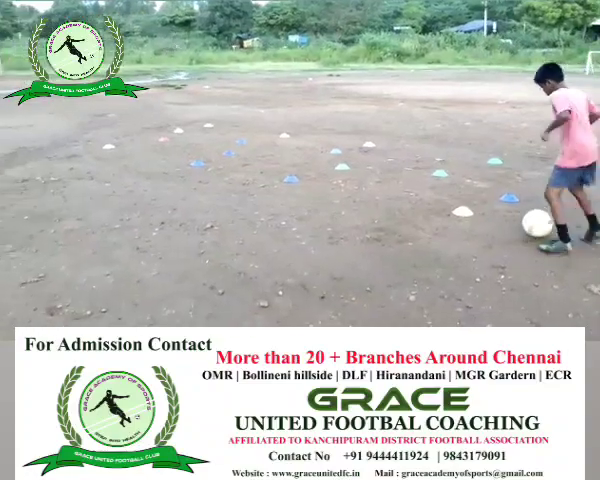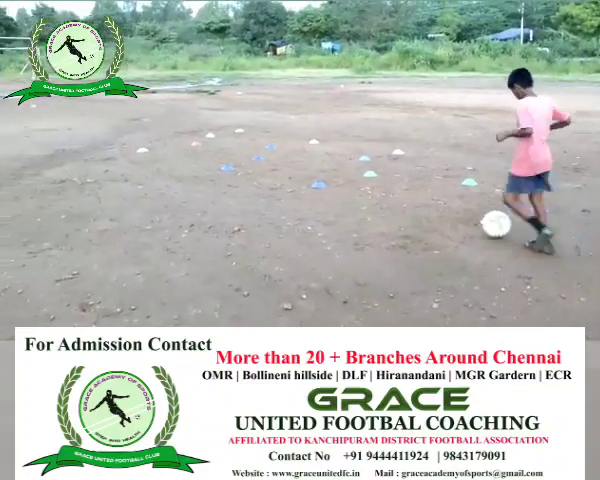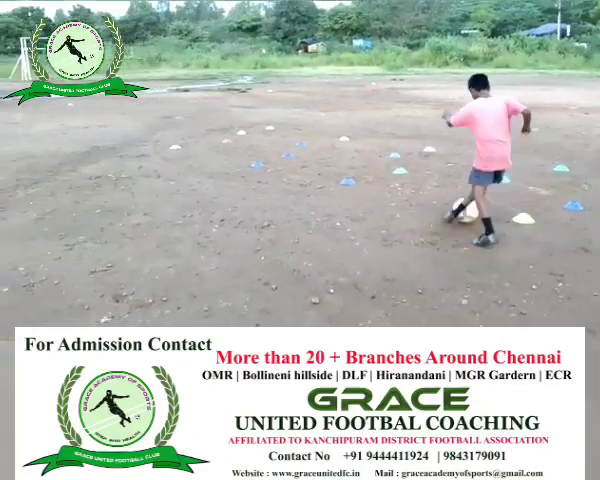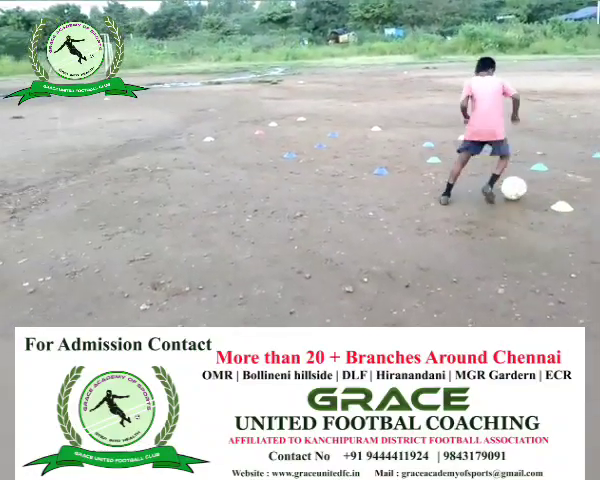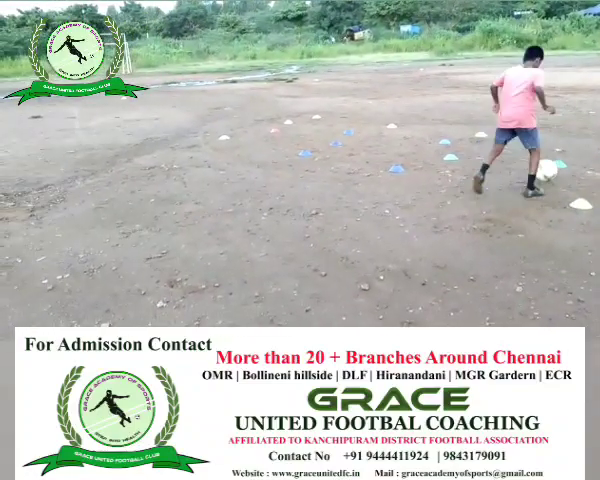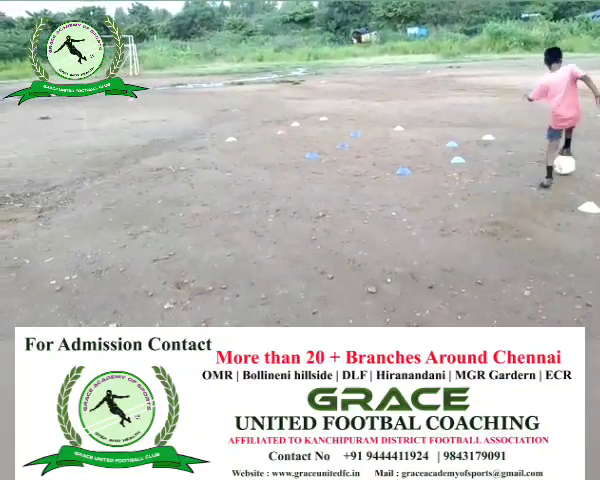
dt=0.4s
person 1, frame 1
left shoulder: (557, 96)
right shoulder: (578, 93)
left elbow: (565, 115)
left wrist: (548, 129)
left hip: (574, 155)
left knee: (551, 194)
right knee: (577, 190)
left ankle: (564, 241)
person 1, frame 2
left shoulder: (523, 105)
right shoulder: (547, 101)
left elbow: (527, 131)
right elbow: (566, 120)
left wrist: (507, 134)
left hip: (525, 164)
right hip: (544, 161)
left knee: (510, 198)
right knee: (536, 198)
left ankle: (542, 229)
right ankle: (544, 242)
person 1, frame 3
left shoulder: (471, 107)
right shoulder: (504, 102)
left elbow: (451, 123)
right elbow: (525, 111)
left wrist: (445, 116)
right wrist: (526, 126)
left hip: (485, 158)
right hip: (503, 158)
left knee: (478, 193)
right knee: (478, 188)
left ankle: (489, 234)
right ankle: (455, 213)
person 1, frame 4
left shoulder: (470, 83)
right shoulder: (499, 81)
left elbow: (462, 105)
right elbow: (516, 97)
left wrist: (467, 117)
right wrist: (515, 114)
left hip: (475, 130)
right hip: (496, 131)
left knee: (460, 161)
right knee: (505, 157)
left ankle: (446, 194)
right ankle: (489, 186)
person 1, frame 5
left shoulder: (509, 71)
right shoulder: (537, 73)
left elbow: (494, 86)
right elbow: (538, 89)
left wrist: (497, 103)
right wrist: (545, 106)
left hip: (505, 119)
right hip: (525, 120)
left knee: (496, 149)
right knee: (535, 151)
left ankle: (481, 173)
right ankle: (530, 188)
person 1, frame 6
left shoulder: (544, 81)
right shoulder: (570, 69)
left elbow: (531, 98)
right elbow: (584, 77)
left wrist: (527, 95)
left hip: (558, 119)
right hip: (574, 116)
left knee: (552, 146)
right knee: (569, 126)
left ankle: (548, 177)
right ankle: (566, 148)
